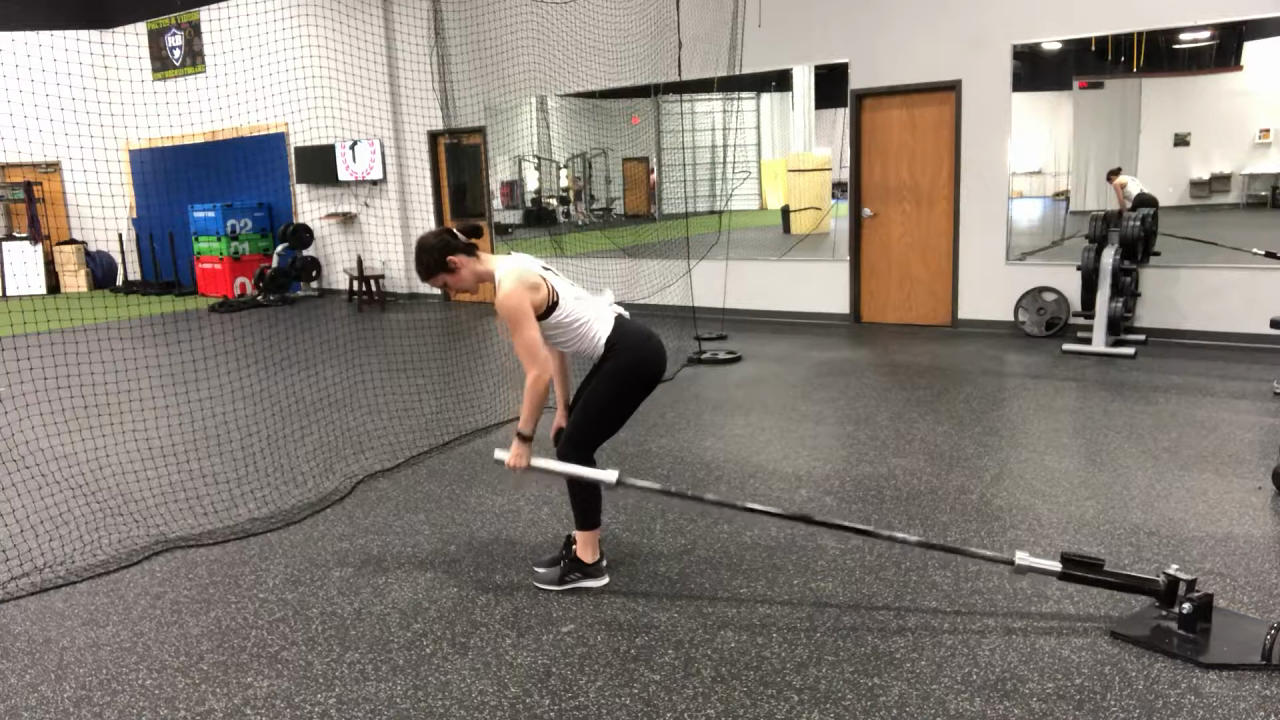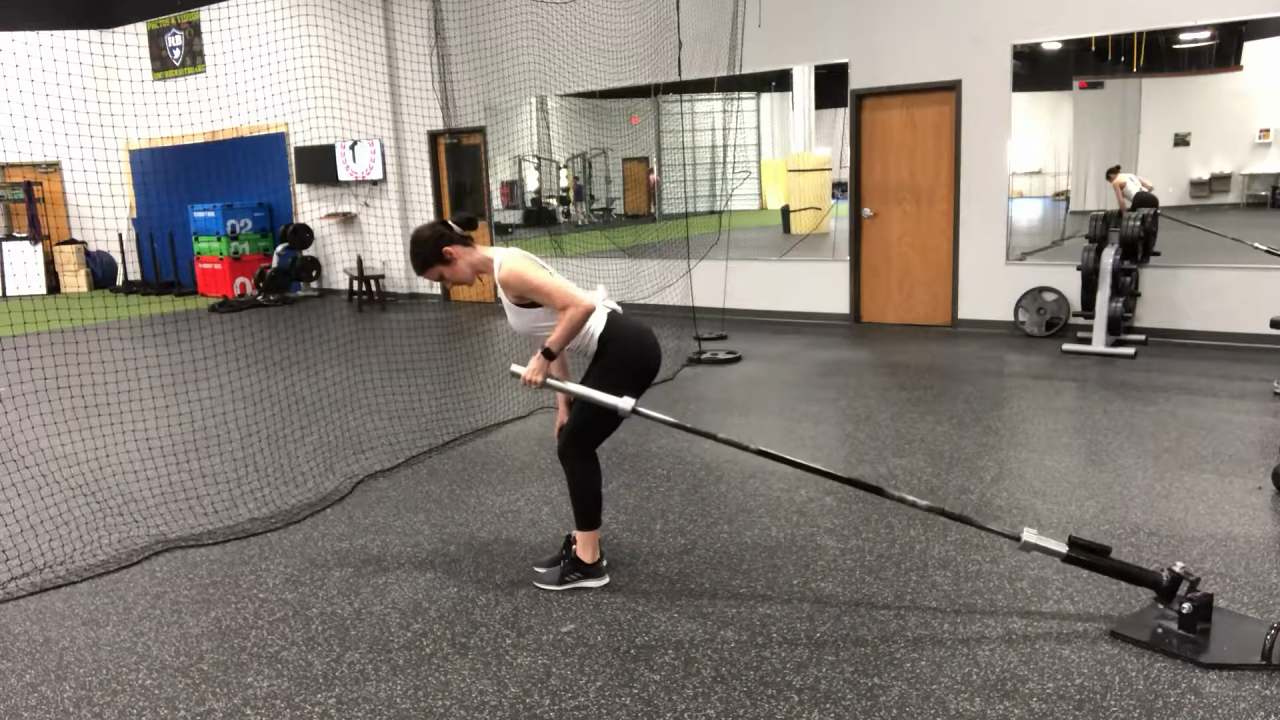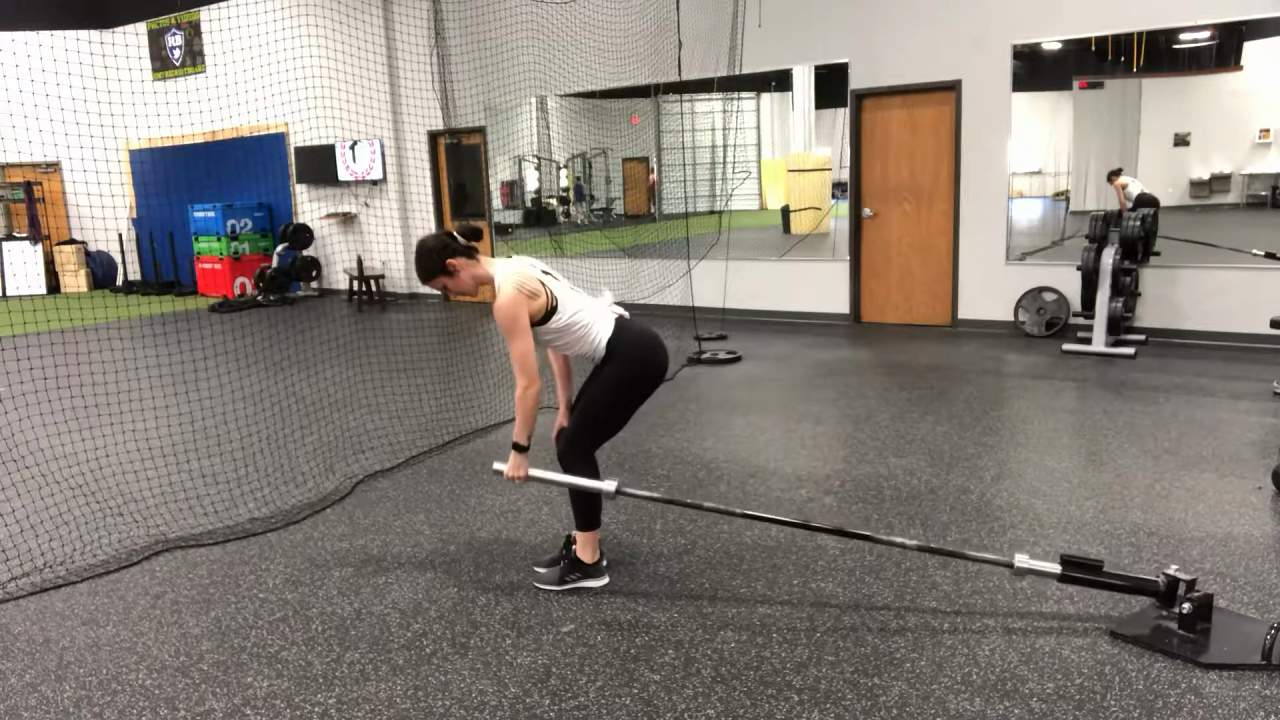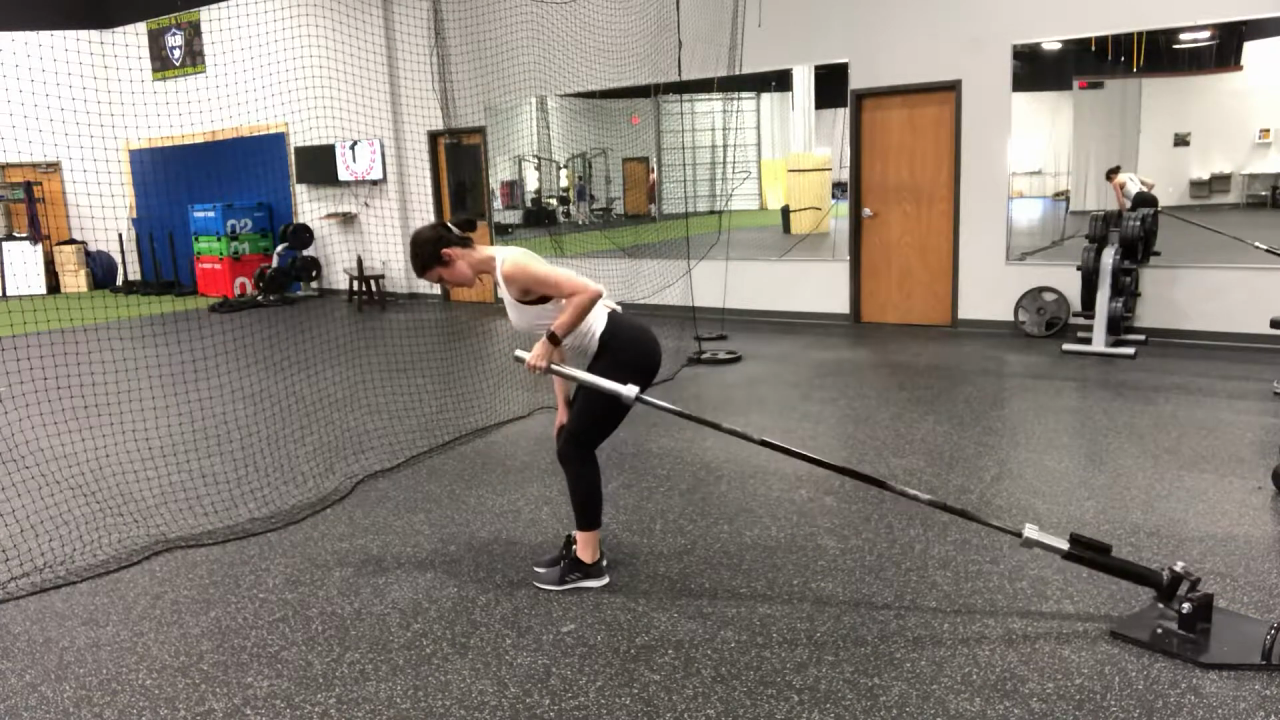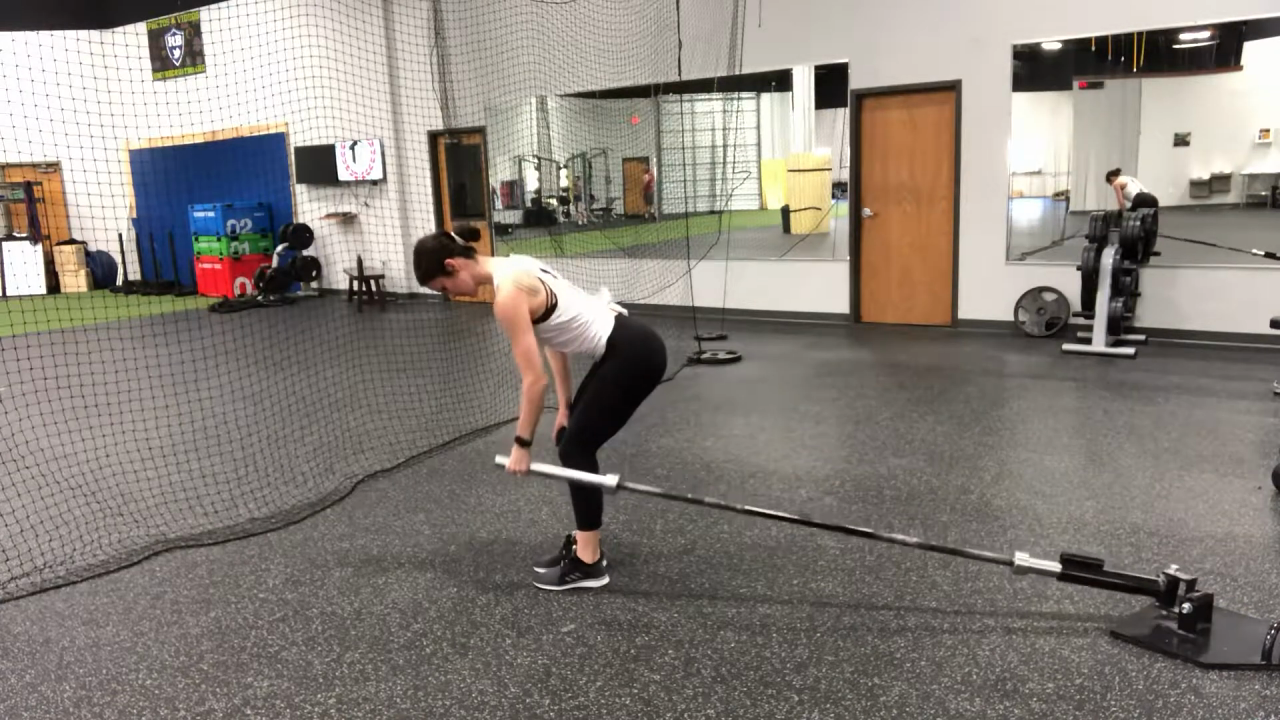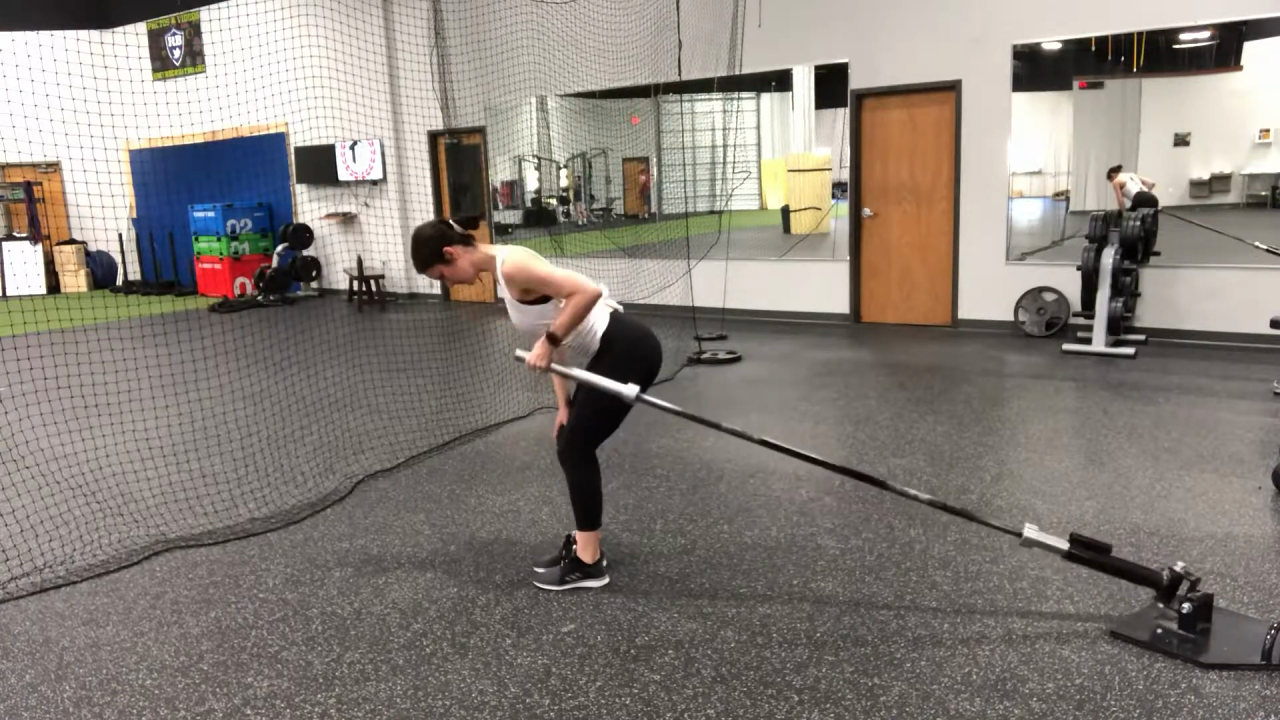
dt=0.7s
person 1, frame 1
left shoulder: (510, 291)
right shoulder: (514, 267)
left elbow: (538, 374)
right elbow: (553, 339)
left wrist: (523, 439)
right wrist: (563, 408)
left hip: (633, 356)
right hip: (622, 349)
left knee: (574, 449)
right knee: (569, 441)
left ankle: (588, 562)
right ankle: (583, 542)
person 1, frame 2
left shoulder: (509, 271)
right shoulder: (507, 265)
left elbow: (582, 306)
right elbow: (553, 329)
left wrist: (541, 359)
right wrist: (565, 402)
left hip: (627, 350)
right hip: (619, 346)
left knee: (574, 448)
right knee: (574, 444)
left ankle: (588, 564)
right ankle: (583, 543)
person 1, frame 3
left shoulder: (508, 297)
right shoulder: (516, 269)
left elbow: (529, 384)
left wrist: (519, 451)
right wrist: (565, 409)
left hip: (635, 357)
right hip: (624, 349)
left knee: (575, 449)
right knee: (572, 443)
left ankle: (588, 562)
right ankle: (583, 544)
person 1, frame 4
left shoulder: (511, 266)
right shoulder: (504, 269)
left elbow: (589, 292)
right elbow: (553, 321)
left wrist: (547, 342)
right wrist: (564, 403)
left hip: (627, 350)
right hip: (615, 348)
left knee: (575, 448)
right knee: (572, 443)
left ankle: (588, 563)
right ankle: (583, 544)
person 1, frame 5
left shoulder: (508, 295)
right shoulder: (513, 268)
left elbow: (534, 380)
left wrist: (522, 445)
right wrist: (565, 407)
left hip: (634, 354)
right hip: (622, 347)
left knee: (576, 448)
right knee: (570, 440)
left ankle: (588, 562)
right ankle: (583, 542)
person 1, frame 6
left shoulder: (512, 265)
right shoulder: (505, 267)
left elbow: (588, 290)
right elbow: (554, 322)
left wrist: (547, 341)
right wrist: (564, 404)
left hip: (628, 350)
right hip: (613, 348)
left knee: (575, 448)
right knee: (571, 443)
left ankle: (588, 563)
right ankle: (583, 543)
